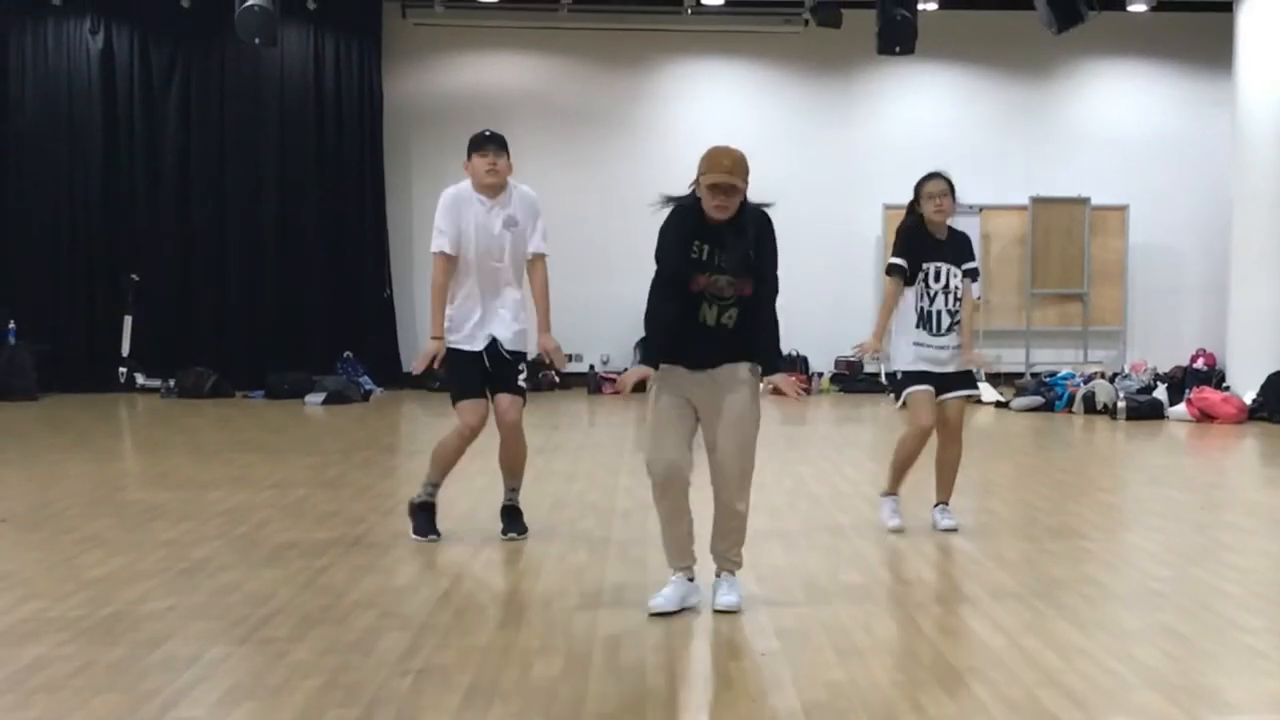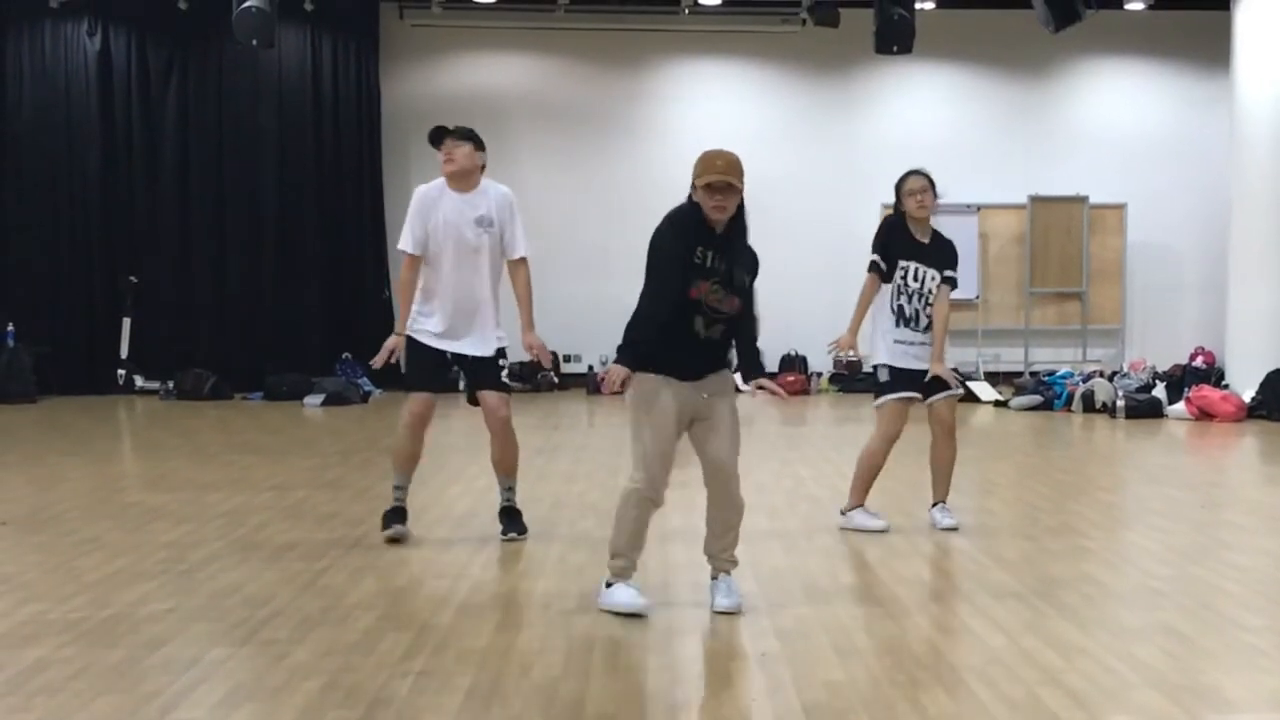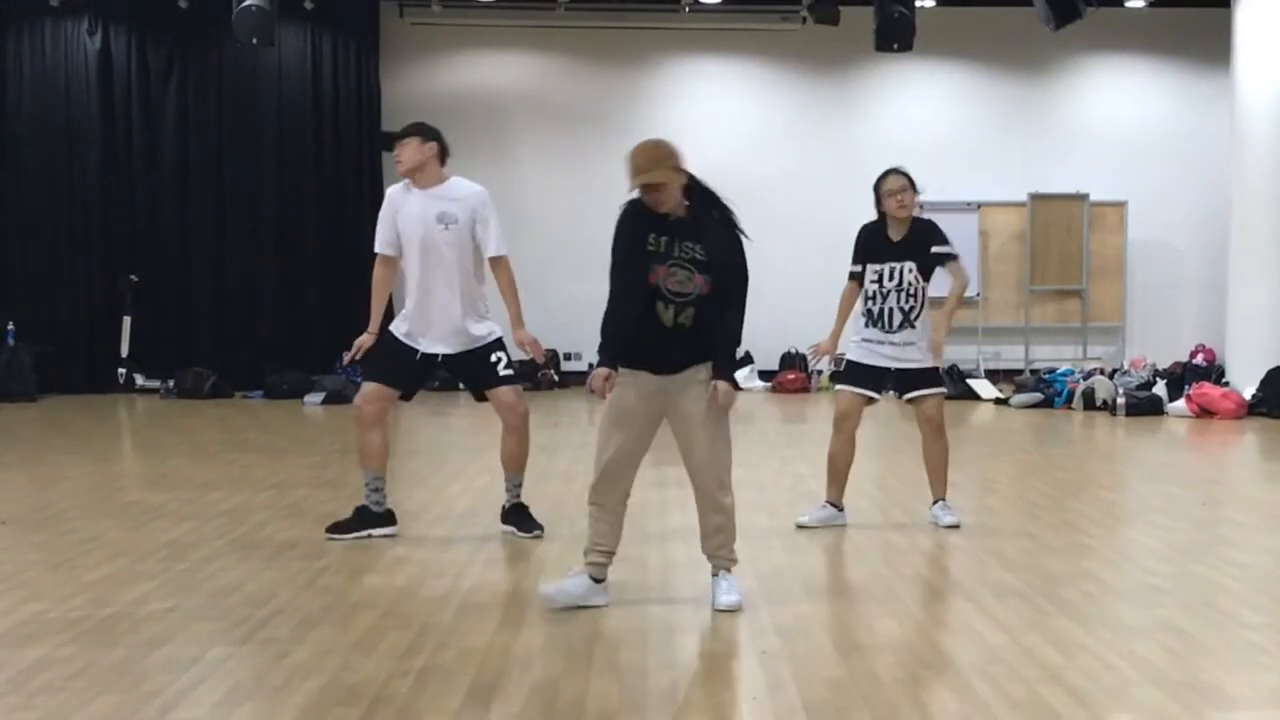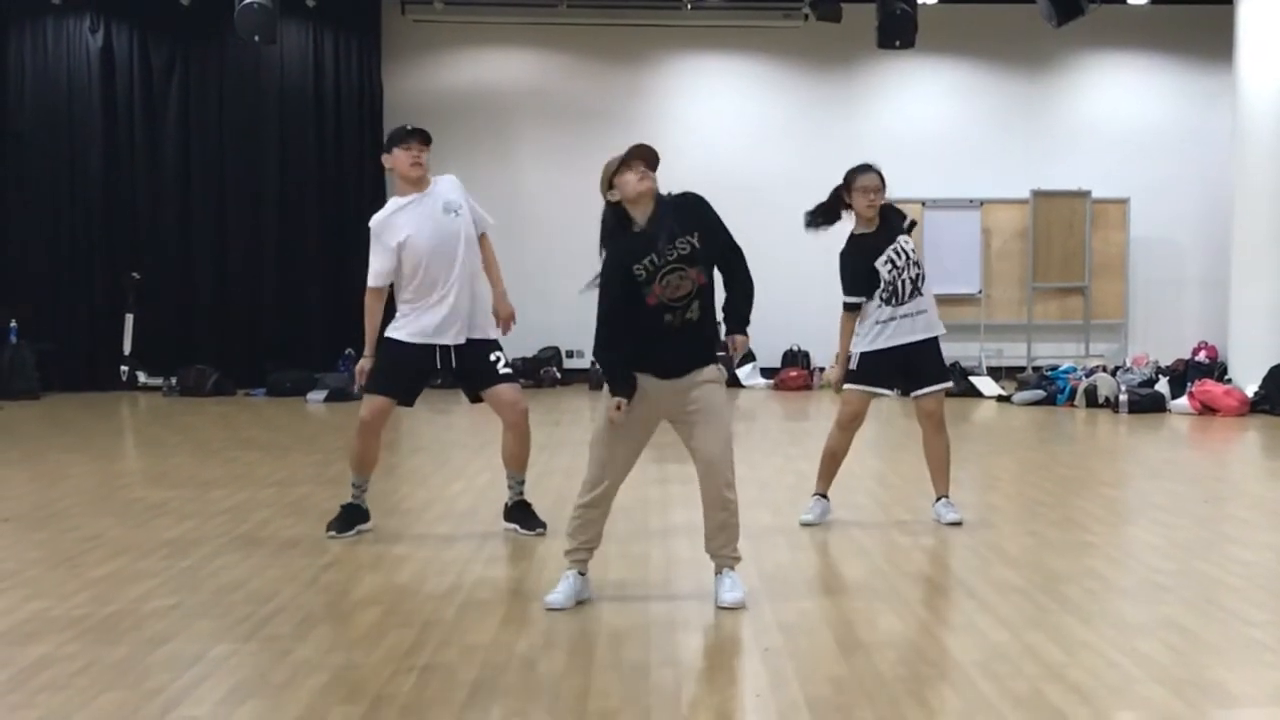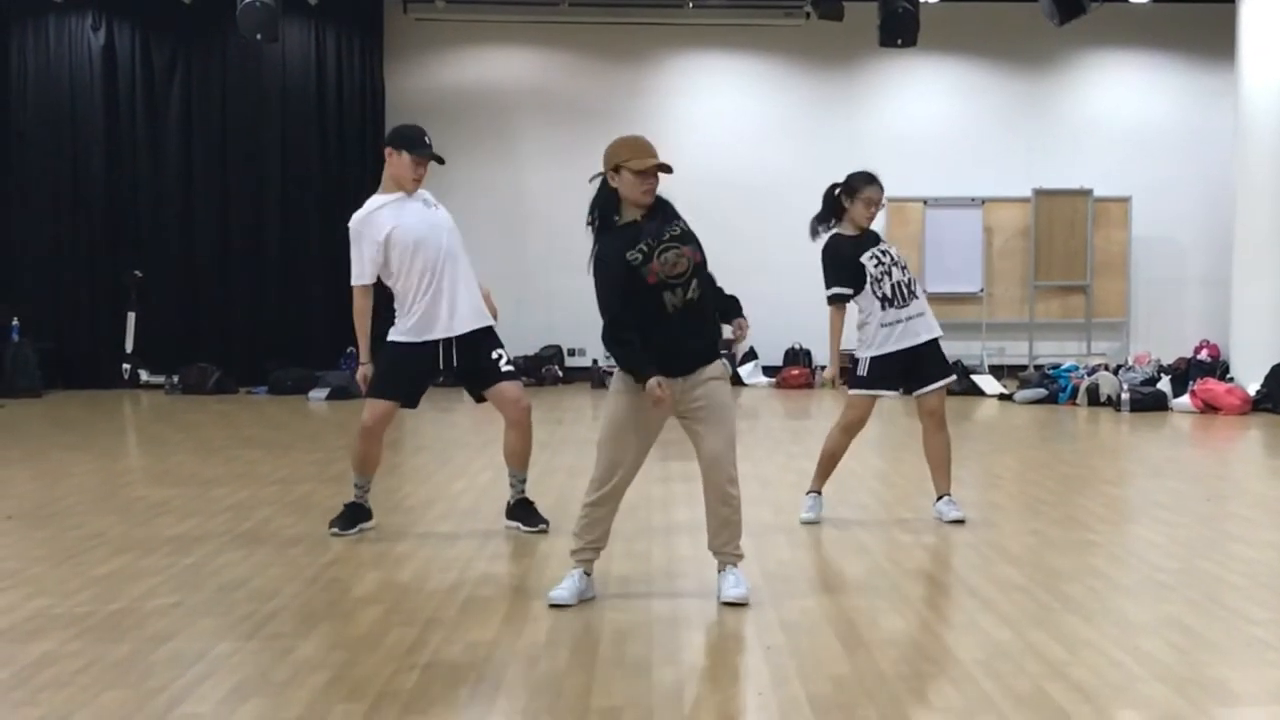
dt=0.3s
person 1, frame 1
left shoulder: (758, 227)
right shoulder: (680, 222)
left elbow: (764, 301)
right elbow: (663, 294)
left wrist: (771, 364)
right wrist: (649, 358)
left hip: (734, 371)
right hip: (676, 368)
left knee: (733, 477)
right knee: (665, 468)
left ankle: (726, 573)
right ankle: (682, 577)
person 1, frame 2
left shoulder: (743, 252)
right shoulder: (677, 227)
left elbow: (743, 317)
right elbow: (655, 297)
left wrist: (754, 371)
right wrist: (627, 360)
left hip: (713, 379)
right hip: (658, 375)
left knee: (726, 479)
right knee: (648, 480)
left ankle: (722, 573)
right ankle: (616, 579)
person 1, frame 3
left shoulder: (718, 228)
right shoulder: (634, 223)
left elbow: (732, 306)
right elbow: (619, 297)
left wrist: (723, 371)
right wrist: (607, 360)
left hip: (697, 375)
right hip: (636, 374)
left knee: (713, 477)
right knee: (609, 474)
left ankle: (722, 571)
right ankle: (593, 576)
person 1, frame 4
left shoulder: (694, 211)
right shoulder: (620, 251)
left elbow: (735, 269)
right elbow: (611, 326)
left wrist: (738, 326)
right wrist: (617, 386)
left hip: (699, 375)
right hip: (639, 379)
left knee: (718, 475)
right knee: (600, 478)
left ankle: (725, 568)
right ankle: (576, 572)
person 1, frame 5
left shoulder: (667, 214)
right shoulder: (612, 246)
right elbow: (617, 324)
left wrist: (731, 311)
right wrist: (647, 375)
left hip: (705, 370)
right hip: (640, 375)
left knee: (721, 471)
right knee: (609, 476)
left ankle: (728, 565)
right ankle: (581, 570)
person 2, frame 1
left shoulder: (525, 200)
right shoulder: (454, 199)
left elbow: (536, 265)
right elbow: (443, 267)
left wrist: (545, 331)
right wrist: (436, 335)
left hip: (509, 331)
right hip: (462, 333)
left knee: (510, 418)
right knee: (470, 422)
left ankle: (511, 506)
right ankle: (423, 501)
person 2, frame 2
left shoulder: (501, 199)
right shoulder: (426, 197)
left elbow: (518, 265)
right elbow: (409, 265)
left wrist: (528, 329)
right wrist: (399, 330)
left hip: (484, 333)
right hip: (430, 329)
left knee: (499, 415)
right knee: (416, 413)
left ankle: (508, 507)
right ankle: (396, 507)
person 2, frame 3
left shoulder: (470, 195)
right shoulder: (395, 198)
left elbow: (498, 260)
right elbow: (385, 265)
left wrist: (519, 324)
right wrist: (372, 329)
left hip: (473, 332)
right hip: (411, 332)
left knee: (515, 410)
right knee: (366, 406)
left ankle: (514, 506)
right ankle: (376, 510)
person 2, frame 4
left shoulder: (452, 187)
right shoulder: (385, 221)
left elbow: (480, 238)
right elbow: (376, 289)
left wrist: (500, 295)
right wrist: (369, 352)
left hip: (473, 330)
right hip: (410, 335)
left knee: (515, 408)
right knee: (369, 416)
left ankle: (516, 504)
right ankle: (356, 506)
person 2, frame 5
left shoulder: (427, 199)
right shoulder: (367, 218)
right elbow: (362, 290)
left wrist: (480, 293)
right wrist: (364, 358)
left hip: (471, 326)
right hip: (411, 336)
left knee: (518, 406)
right knee: (372, 421)
left ankle: (518, 502)
right ankle: (359, 505)
person 3, frame 1
left shoulder: (962, 244)
right shoulder: (910, 231)
left elbow: (966, 297)
right elbow: (894, 284)
left wrist: (968, 346)
right wrist: (878, 336)
left hip: (950, 352)
right hip: (912, 352)
left knee: (953, 427)
right knee: (922, 424)
left ankle: (942, 506)
right ankle: (890, 496)
person 3, frame 2
left shoulder: (946, 249)
right shoulder: (891, 229)
left elbow: (941, 304)
right elbow: (873, 281)
left wrist: (938, 358)
right wrist: (852, 332)
left hip: (928, 353)
right hip: (893, 351)
left knee: (945, 426)
right knee: (889, 431)
left ankle: (939, 505)
right ankle: (853, 507)
person 3, frame 3
left shoulder: (927, 233)
right shoulder: (868, 237)
left elbow: (960, 279)
right elbow: (853, 288)
left wrist: (943, 322)
right wrist: (832, 339)
left hip: (915, 349)
right hip: (867, 347)
left knee: (932, 421)
right knee: (844, 418)
left ankle: (940, 503)
right ankle: (833, 506)
person 3, frame 4
left shoulder: (893, 216)
right shoulder: (853, 252)
right elbow: (851, 310)
left wrist: (925, 292)
right wrist: (841, 361)
left hip: (921, 333)
right hip: (875, 340)
left knee: (933, 416)
right knee: (848, 417)
left ankle: (942, 500)
right ankle: (820, 497)
person 3, frame 5
left shoulder: (873, 238)
right shoulder: (836, 248)
right elbow: (838, 306)
right wrist: (833, 360)
left hip: (920, 334)
right hip: (878, 344)
left knee: (934, 414)
right knee: (851, 420)
left ankle: (942, 498)
right ankle: (814, 494)
